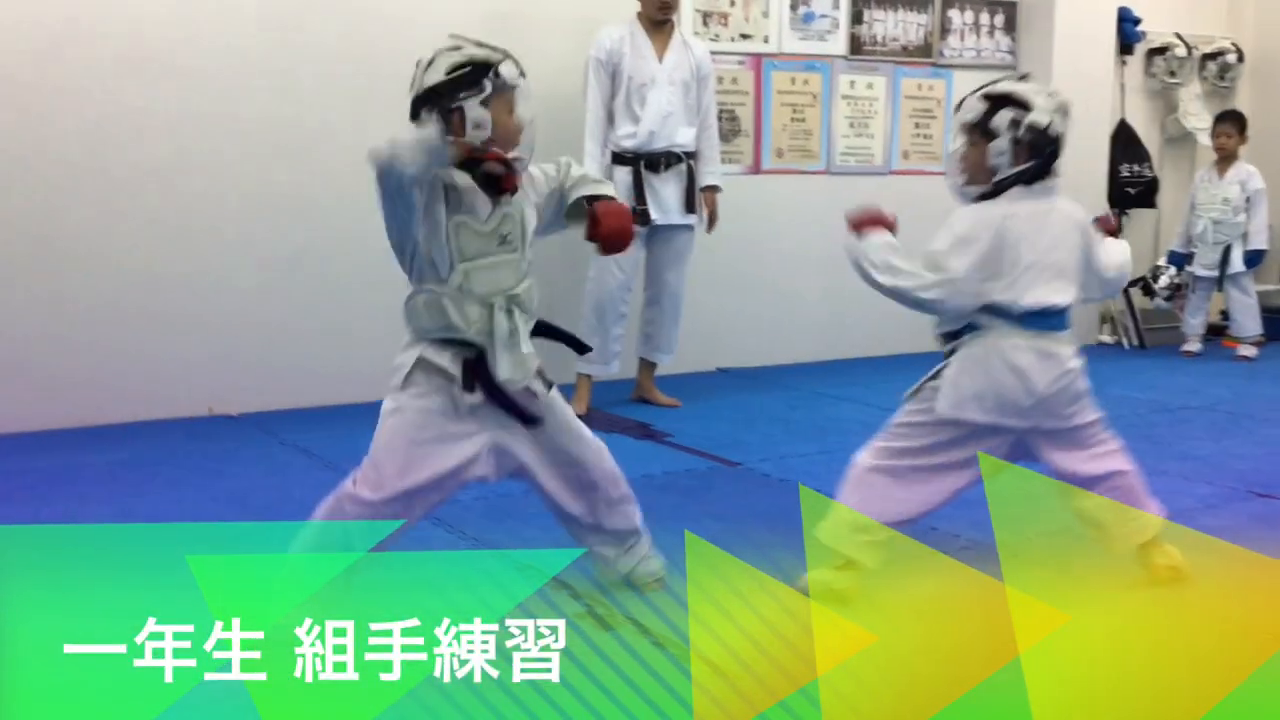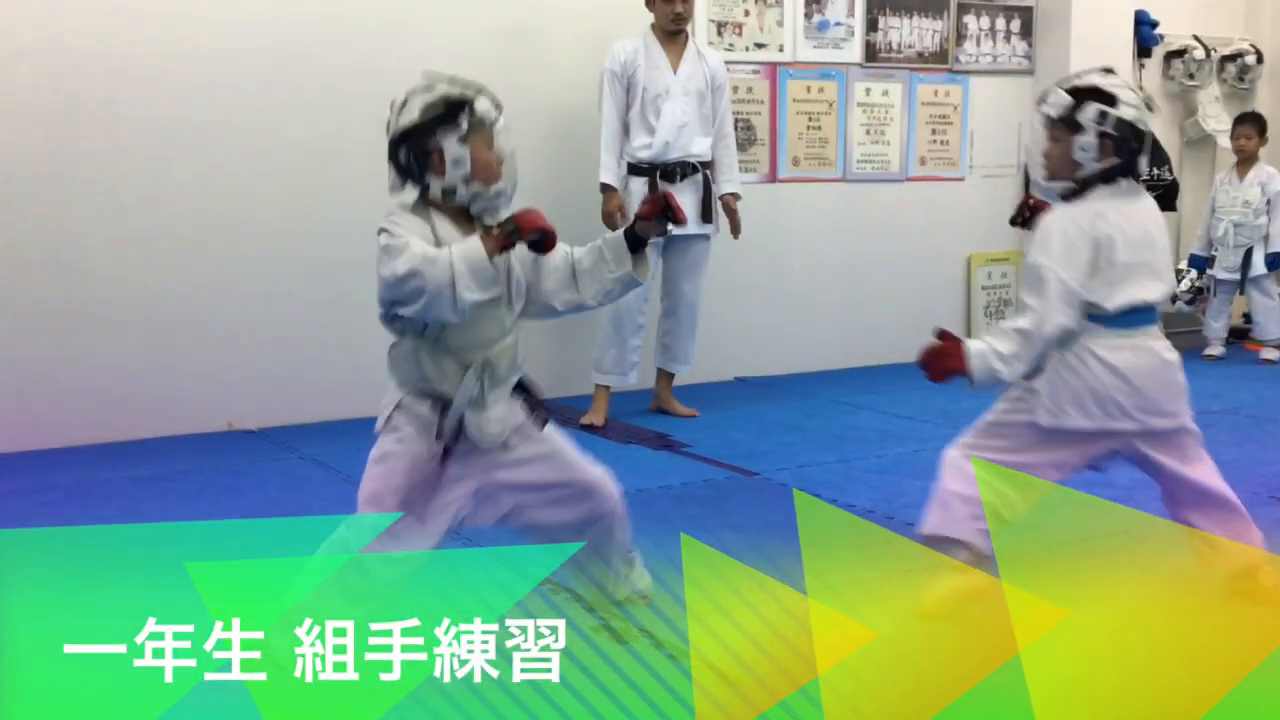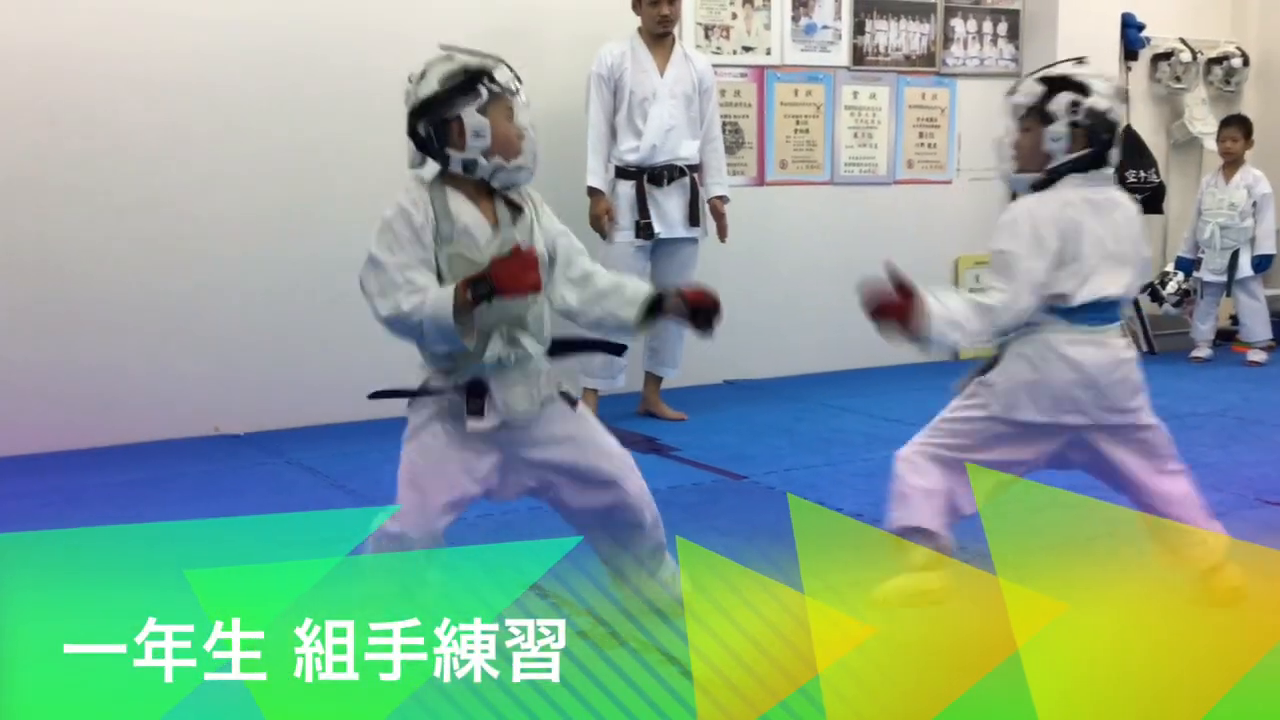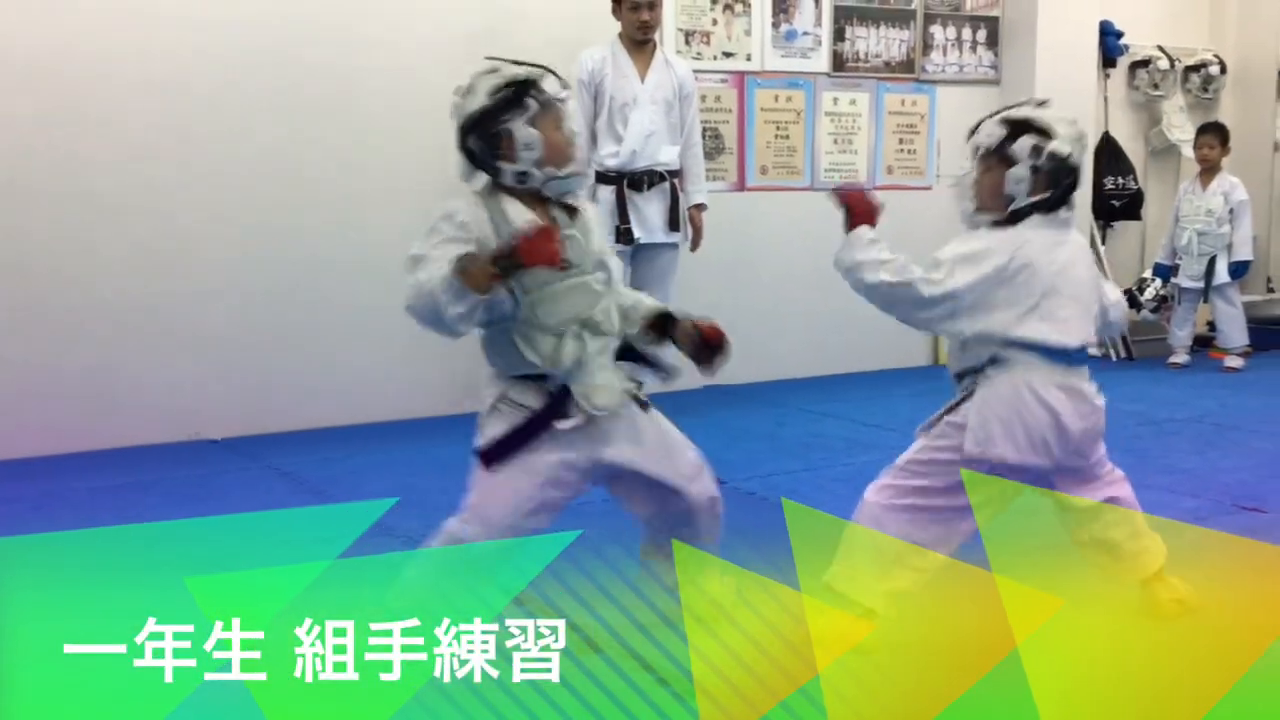
dt=0.2s
person 1, frame 1
left shoulder: (509, 189)
right shoulder: (423, 192)
left elbow: (570, 184)
right elbow: (394, 158)
left wrist: (602, 207)
right wrist: (473, 153)
left hip: (512, 380)
right hip: (441, 384)
left knee: (586, 470)
right knee: (379, 496)
left ankle: (627, 557)
person 1, frame 2
left shoulder: (500, 228)
right shoulder: (406, 229)
left elbow: (570, 284)
right elbow: (423, 285)
left wrist: (638, 234)
right wrist: (502, 242)
left hip: (502, 420)
right hip: (425, 429)
left knee: (590, 499)
right knee: (380, 547)
left ankle: (623, 584)
person 1, frame 3
left shoulder: (528, 209)
right shoulder: (417, 211)
left elbow: (582, 285)
right elbow: (402, 310)
left wrist: (666, 302)
right wrist: (479, 287)
left hip: (536, 403)
right hip: (458, 411)
left knee: (617, 492)
right knee: (414, 530)
left ankle: (657, 585)
person 1, frame 4
left shoulder: (574, 216)
right shoulder: (475, 215)
right elbow: (433, 300)
left wrist: (671, 325)
right wrist: (501, 257)
left hip: (609, 404)
right hip: (537, 416)
left knee: (693, 494)
right knee: (488, 529)
person 2, frame 1
left shoulder: (978, 222)
right shoulder: (1072, 218)
left elbow: (928, 289)
right elbow: (1109, 277)
left wrist: (873, 241)
right wrist: (1112, 242)
left hip: (985, 373)
right hip: (1055, 370)
left knee: (891, 463)
right knee: (1098, 463)
left ankle: (845, 567)
right ankle: (1153, 553)
person 2, frame 2
left shoulder: (1065, 224)
right shoulder: (1148, 213)
left elbow: (1042, 319)
left wrist: (972, 358)
left hip: (1081, 378)
right hip: (1149, 371)
left knee: (973, 460)
right knee: (1190, 475)
left ankle: (962, 565)
right ankle: (1248, 566)
person 2, frame 3
left shoulder: (1036, 213)
right shoulder: (1122, 207)
left elbow: (1008, 303)
left wrist: (925, 315)
left hip: (1038, 372)
right hip: (1109, 367)
left knee: (931, 458)
right knee: (1156, 471)
left ankle: (922, 569)
right ankle: (1213, 569)
person 2, frame 4
left shoulder: (994, 251)
right shoulder: (1073, 247)
left elbow: (915, 291)
right elbow: (1106, 306)
left wrist: (861, 232)
left hip: (1006, 409)
right hip: (1071, 406)
left knee: (899, 504)
right knee: (1100, 496)
left ankle: (863, 608)
right ankle: (1161, 591)
person 3, frame 1
left shoulder: (696, 53)
right shoulder: (611, 43)
left elbow: (706, 122)
right elbow: (597, 114)
left wrist: (709, 184)
right wrist: (593, 178)
left hip: (678, 182)
right hip: (628, 178)
left knee: (668, 287)
right knee: (609, 285)
left ankle: (646, 380)
right ankle: (583, 386)
person 3, frame 2
left shoulder: (712, 63)
right shoulder: (626, 55)
left elbow: (723, 131)
right elbow: (613, 125)
left wrist: (728, 192)
right wrist: (610, 189)
left hip: (694, 192)
right hip: (644, 189)
left knee: (684, 298)
right knee: (627, 296)
left ankle: (664, 391)
right ankle: (601, 397)
person 3, frame 3
left shoulder: (699, 66)
right shoulder: (612, 59)
left elbow: (711, 135)
right elbow: (599, 129)
left wrist: (716, 194)
right wrist: (597, 192)
left hip: (682, 195)
right hip: (632, 194)
left ankle: (652, 394)
right ankle: (591, 396)
person 3, frame 4
left shoulder: (680, 73)
right shoulder: (593, 65)
left elbow: (691, 144)
right elbow: (579, 138)
left wrist: (696, 204)
left hip: (663, 202)
right hip: (612, 204)
person 4, frame 1
left shoulder: (1250, 175)
right shoulder: (1202, 176)
left elbow: (1258, 214)
right elbow: (1191, 215)
left wrist: (1255, 249)
right wrist: (1179, 249)
left hip: (1233, 250)
right hip: (1203, 249)
left knee: (1241, 297)
right knee: (1196, 296)
left ankle: (1249, 341)
right ankle: (1193, 338)
person 4, frame 2
right shoulder: (1222, 179)
right elbow: (1211, 217)
right wrist: (1199, 252)
left hip: (1254, 253)
right hip: (1224, 252)
right knee: (1218, 299)
right ankle: (1216, 342)
person 4, frame 3
left shoulder: (1256, 180)
right shoulder: (1208, 181)
left elbow: (1265, 219)
right elbow: (1197, 219)
left wrist: (1264, 253)
right wrist: (1186, 254)
left hip: (1241, 255)
right hip: (1211, 254)
left knee: (1251, 301)
right knee: (1205, 301)
left ankle: (1259, 346)
right ankle: (1203, 344)
person 4, frame 4
left shoulder: (1232, 187)
right shoulder: (1186, 188)
left elbow: (1242, 225)
right elbow: (1175, 226)
left wrist: (1240, 259)
right wrist: (1164, 261)
left hip: (1217, 261)
right hip: (1188, 261)
left knee: (1227, 306)
right knee: (1182, 307)
left ankle: (1235, 352)
right ankle: (1180, 350)
